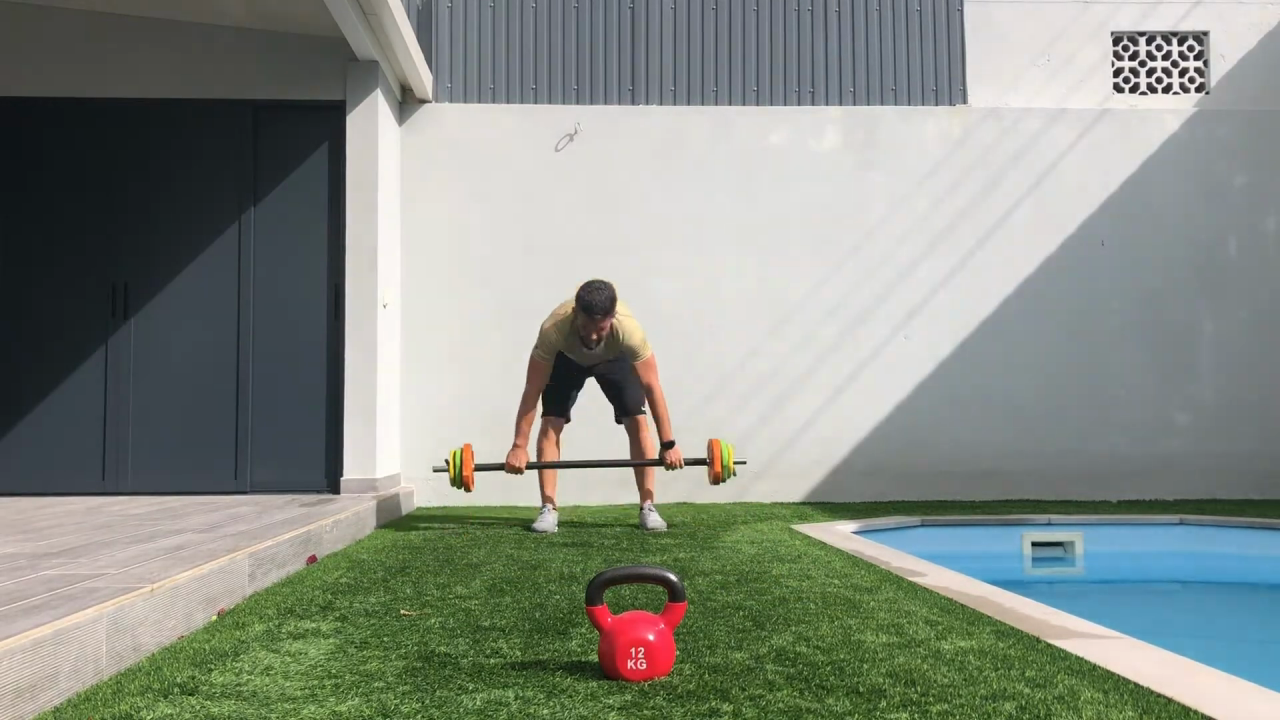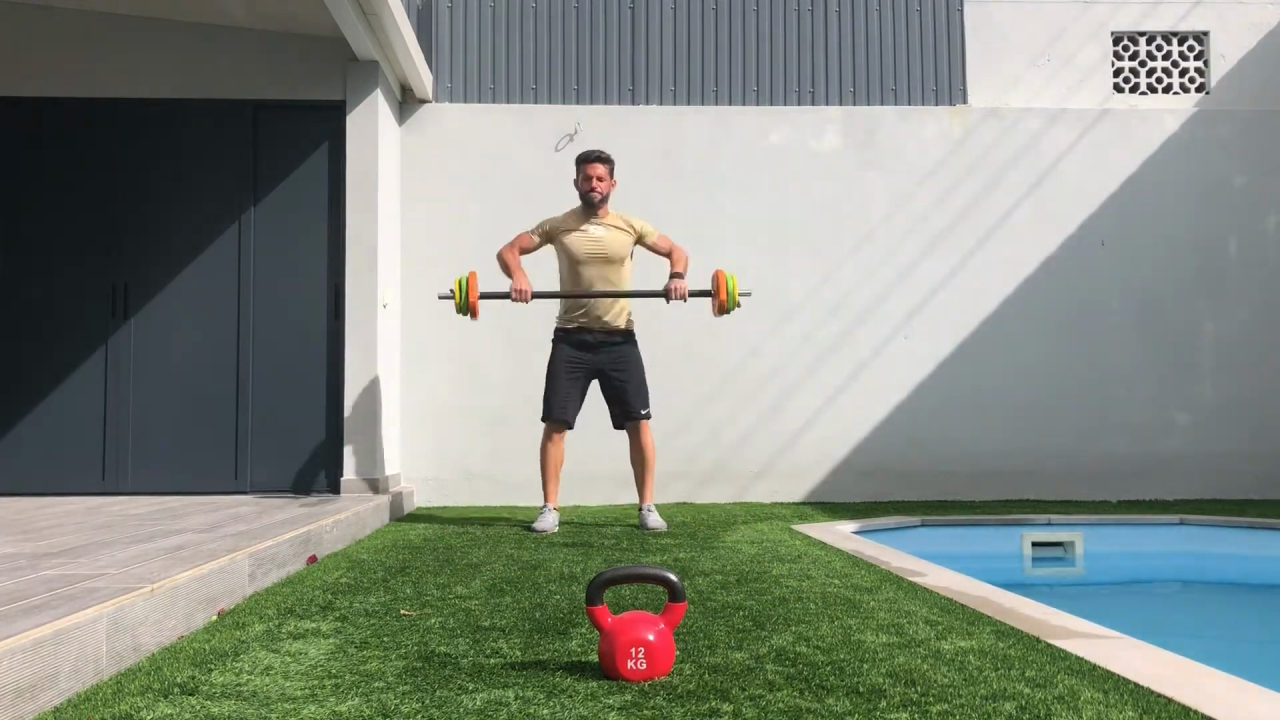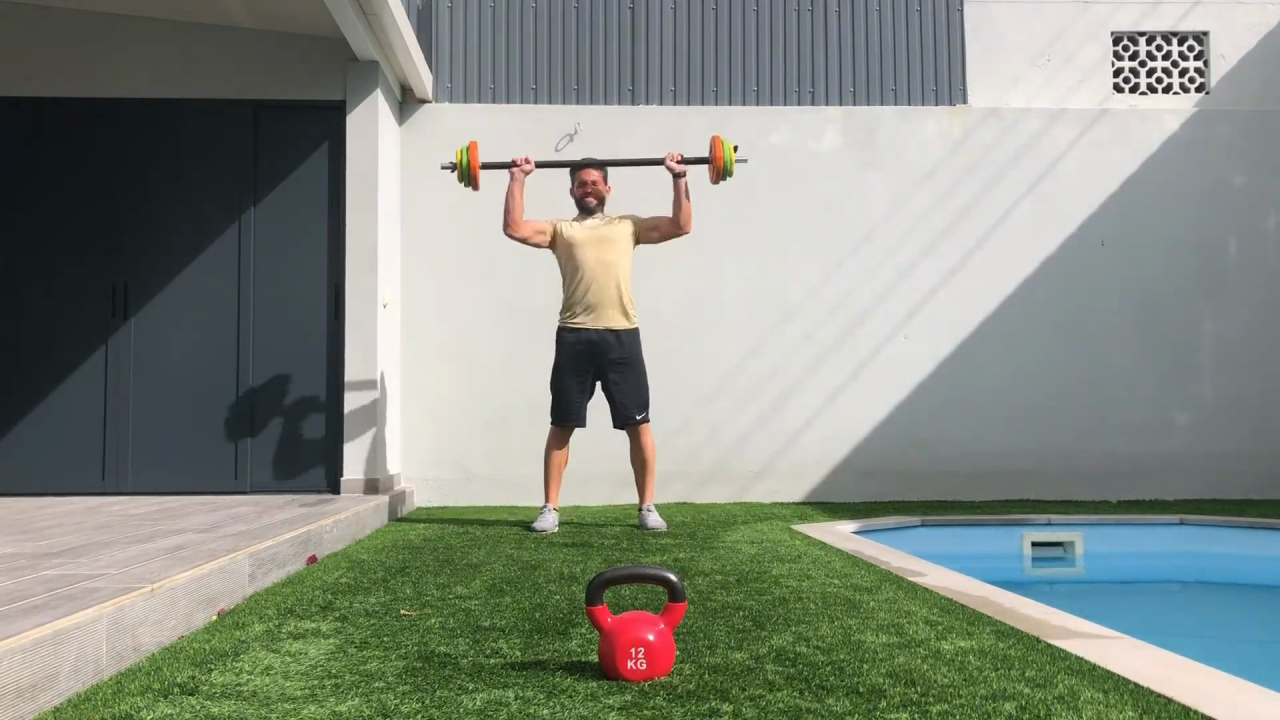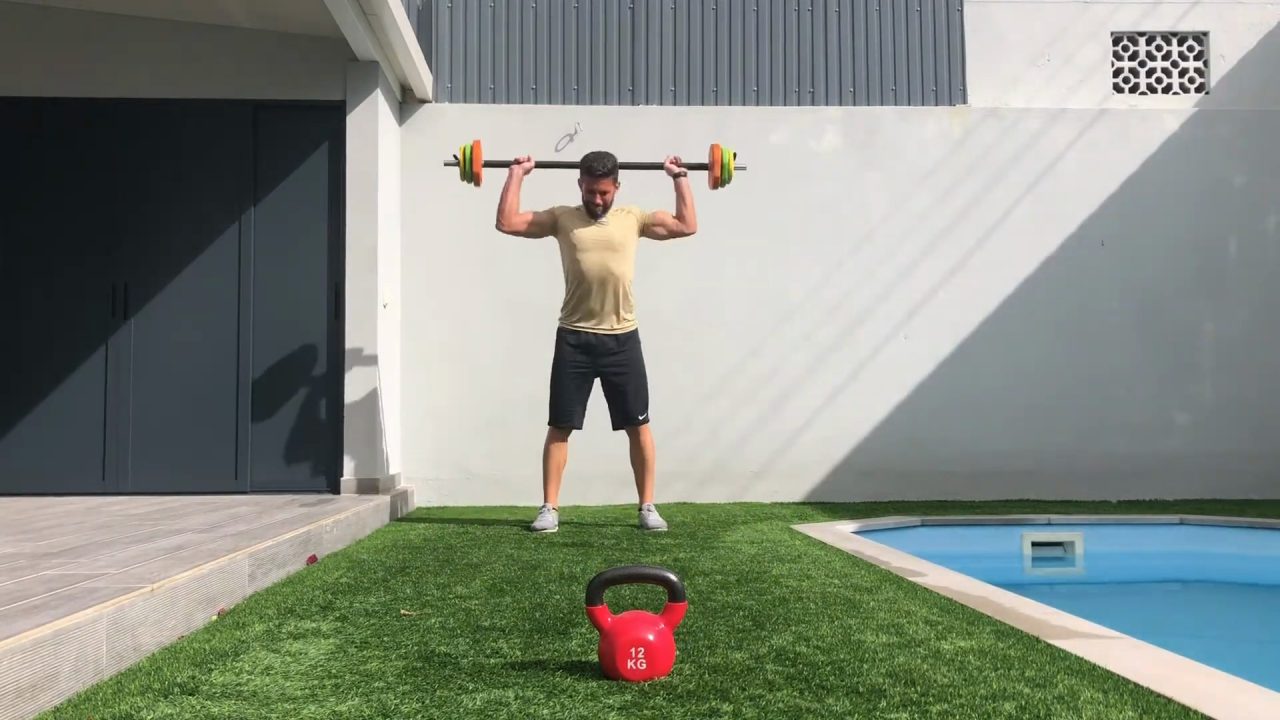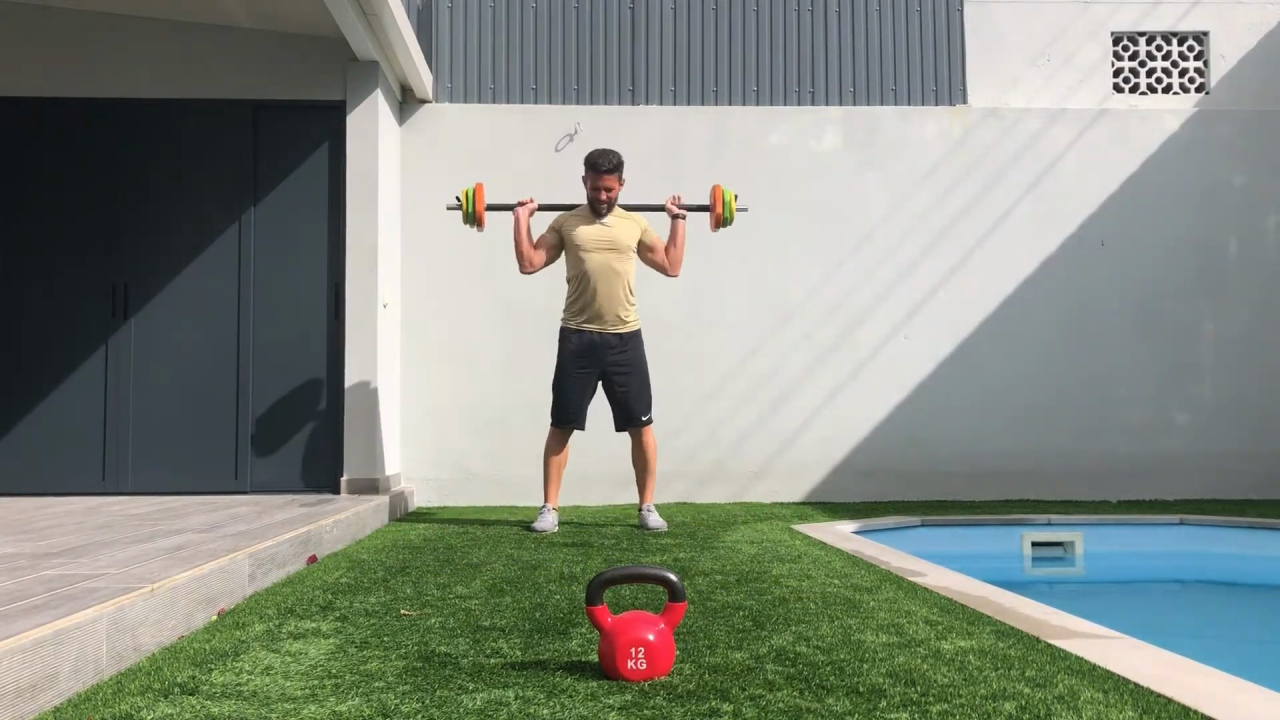
dt=0.2s
person 1, frame 1
left shoulder: (628, 329)
right shoulder: (555, 328)
left elbow: (653, 388)
right elbow: (532, 391)
left wrist: (669, 445)
right wrist: (519, 446)
left hip: (614, 360)
right hip: (566, 361)
left knee: (637, 419)
right knee: (552, 421)
left ankle: (647, 506)
right ankle: (548, 507)
person 1, frame 2
left shoulder: (629, 225)
right shoulder: (558, 225)
left elbow: (677, 252)
right elbow: (507, 252)
left wrist: (677, 277)
right wrist: (517, 280)
left hip: (618, 339)
right hip: (570, 340)
left knee: (639, 423)
right knee: (555, 424)
left ankle: (647, 508)
right ankle: (550, 508)
person 1, frame 3
left shoulder: (627, 226)
right shoulder: (559, 230)
left elbow: (681, 226)
right elbow: (514, 229)
left wrist: (679, 178)
right wrist: (517, 179)
left hip: (622, 338)
right hip: (574, 338)
left knee: (639, 426)
right knee: (561, 428)
left ankle: (647, 507)
right ankle: (550, 508)
person 1, frame 4
left shoulder: (632, 217)
right shoulder: (562, 217)
left elbow: (687, 226)
right elbow: (506, 223)
left wrist: (679, 178)
right wrist: (516, 175)
left hip: (622, 338)
right hip: (574, 339)
left knee: (638, 425)
right knee: (560, 426)
left ankle: (647, 507)
right ankle: (549, 508)
person 1, frame 5
left shoulder: (635, 222)
right shoulder: (566, 222)
left elbow: (671, 267)
right elbow: (528, 264)
left wrist: (677, 219)
right wrist: (522, 221)
left hip: (624, 339)
right hip: (577, 338)
left knee: (641, 426)
right knee: (561, 427)
left ankle: (647, 508)
right ankle: (549, 508)
